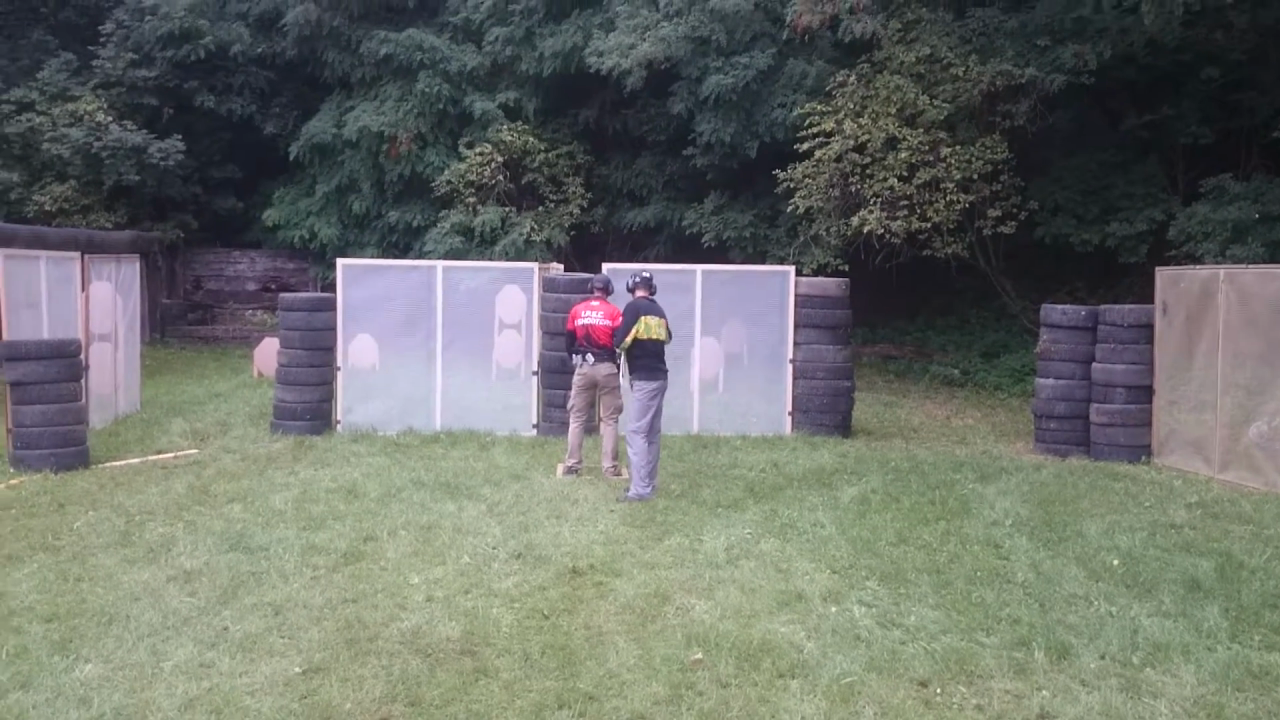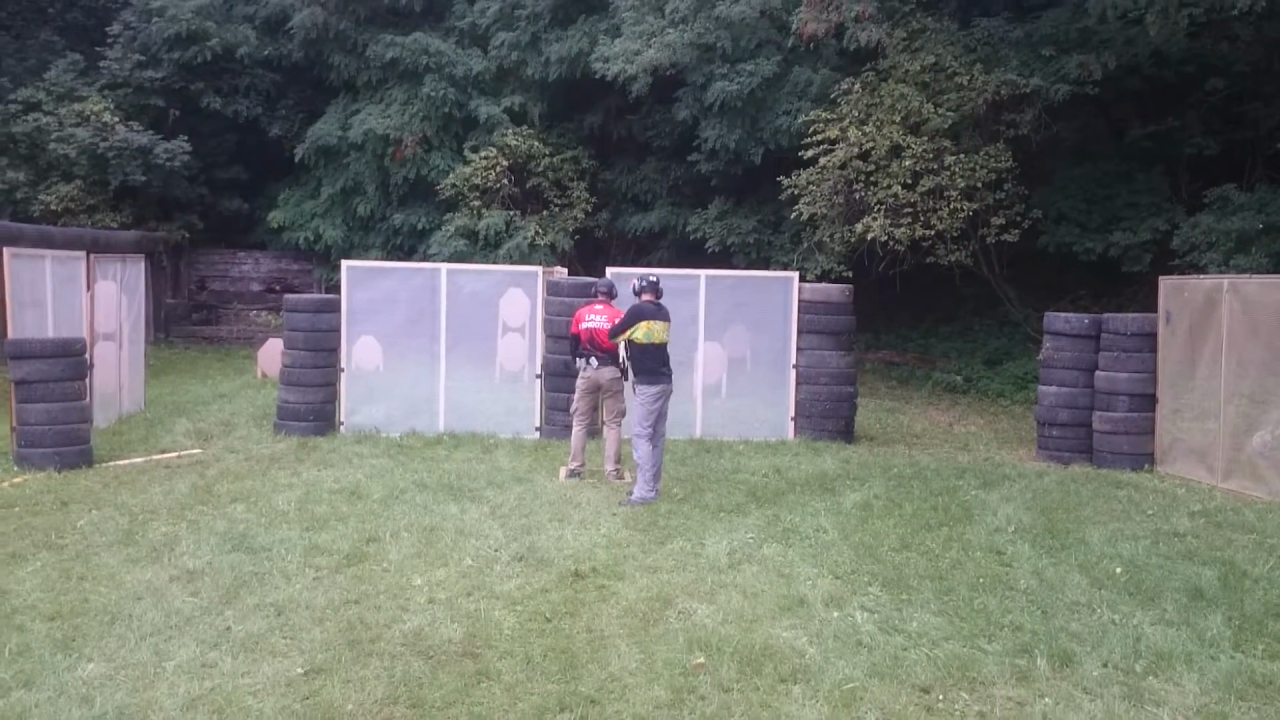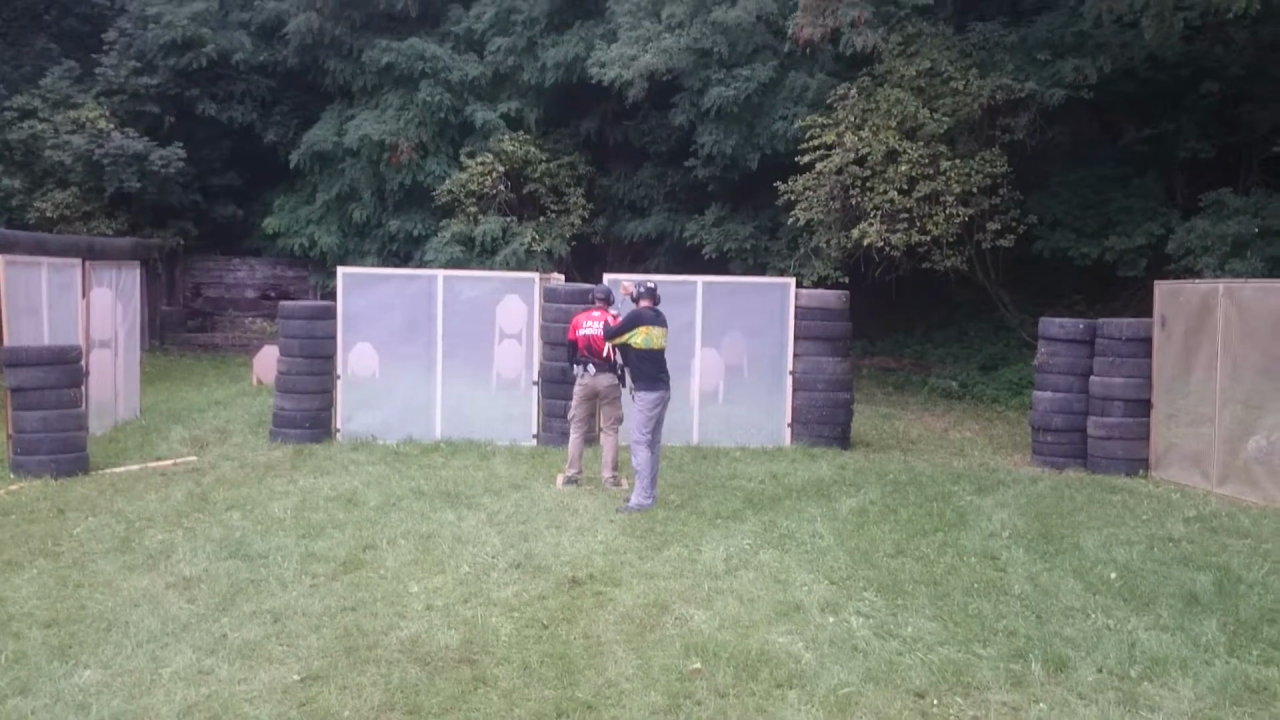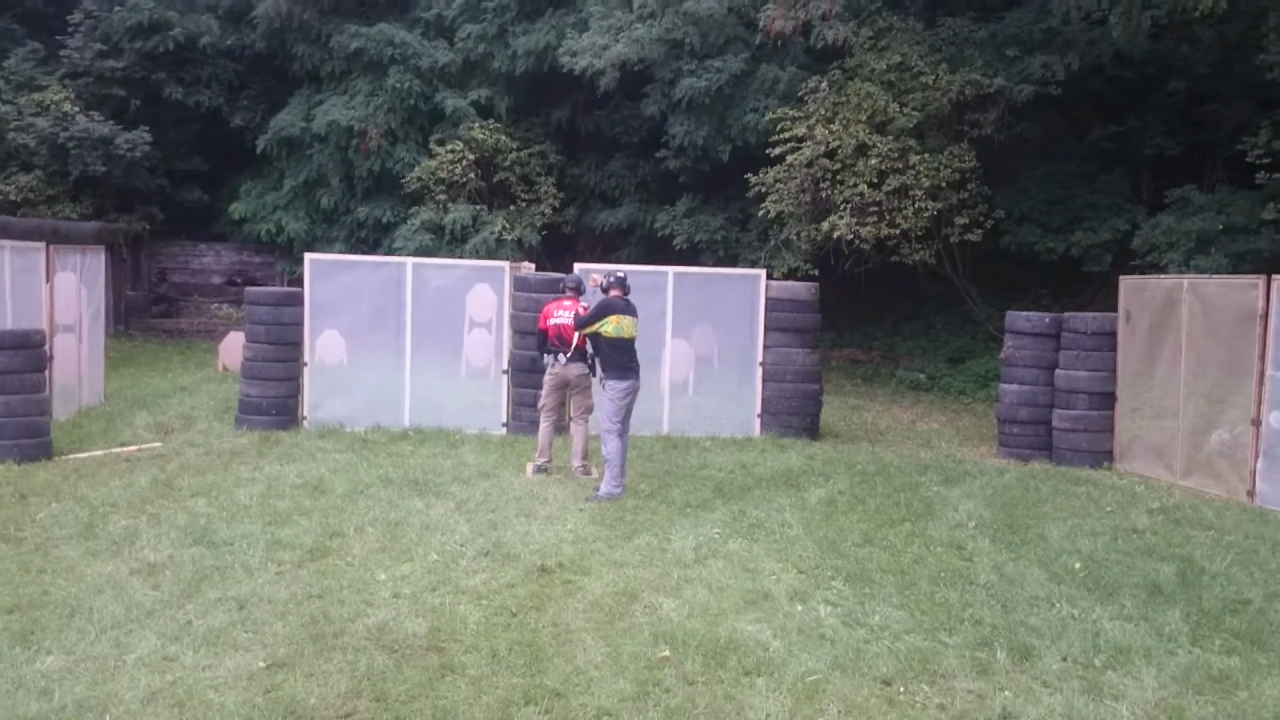
dt=0.3s
person 1, frame 1
left shoulder: (634, 306)
right shoulder: (659, 310)
left elbow: (621, 340)
left wrist: (619, 346)
left hip: (644, 379)
right hip: (659, 377)
left knee: (636, 432)
right knee: (652, 433)
left ankle: (640, 489)
right ankle: (648, 484)
person 1, frame 2
left shoulder: (638, 310)
right shoulder: (663, 312)
left elbow: (613, 335)
left wrist: (619, 322)
left hip: (648, 383)
right hip: (664, 381)
left knee: (641, 436)
right knee: (657, 436)
left ankle: (644, 493)
right ankle: (651, 487)
person 1, frame 3
left shoulder: (637, 315)
right shoulder: (660, 318)
left elbow: (609, 336)
right wrist: (633, 291)
left hip: (647, 390)
right hip: (661, 388)
left knee: (640, 443)
right knee: (653, 443)
left ankle: (642, 500)
right ankle: (648, 494)
person 1, frame 4
left shoulder: (607, 305)
right shoulder: (630, 308)
left elbow: (579, 326)
left wrist: (581, 312)
right wrist: (601, 284)
left hip: (617, 379)
right hip: (631, 377)
left knee: (610, 431)
right knee: (621, 432)
left ankle: (611, 489)
right ankle: (617, 483)
person 2, frame 1
left shoulder: (577, 310)
right shoulder: (614, 312)
left elbow: (569, 341)
right wrist: (619, 361)
left hip: (583, 367)
right hip: (607, 368)
left knee: (577, 418)
right knee: (609, 419)
left ankle: (572, 465)
right ankle: (610, 467)
person 2, frame 2
left shoulder: (580, 314)
right shoulder: (617, 315)
left elbow: (573, 343)
right wrist: (624, 365)
left hip: (587, 371)
right hip: (611, 371)
left knee: (580, 421)
right knee: (613, 423)
left ankle: (574, 468)
right ankle: (613, 470)
person 2, frame 3
left shoulder: (578, 320)
right shoulder: (614, 321)
left elbow: (571, 350)
right wrist: (623, 371)
left hip: (585, 377)
right hip: (608, 378)
left knee: (577, 428)
right knee: (610, 429)
left ankle: (572, 475)
right ankle: (610, 477)
person 2, frame 4
left shoulder: (548, 309)
right shoulder: (584, 310)
left elbow: (541, 339)
right wrist: (593, 362)
left hip: (555, 367)
right hip: (579, 368)
left knee: (547, 417)
right knee: (580, 419)
left ankle: (541, 464)
right ankle: (580, 466)
